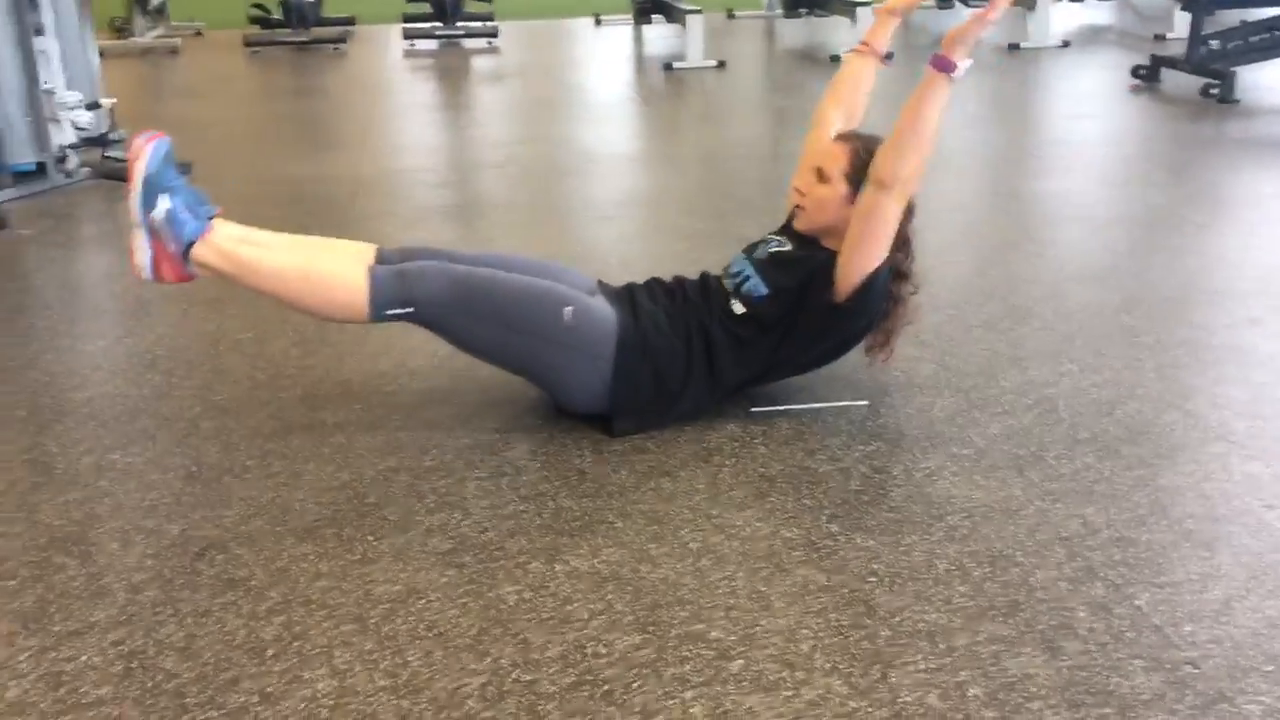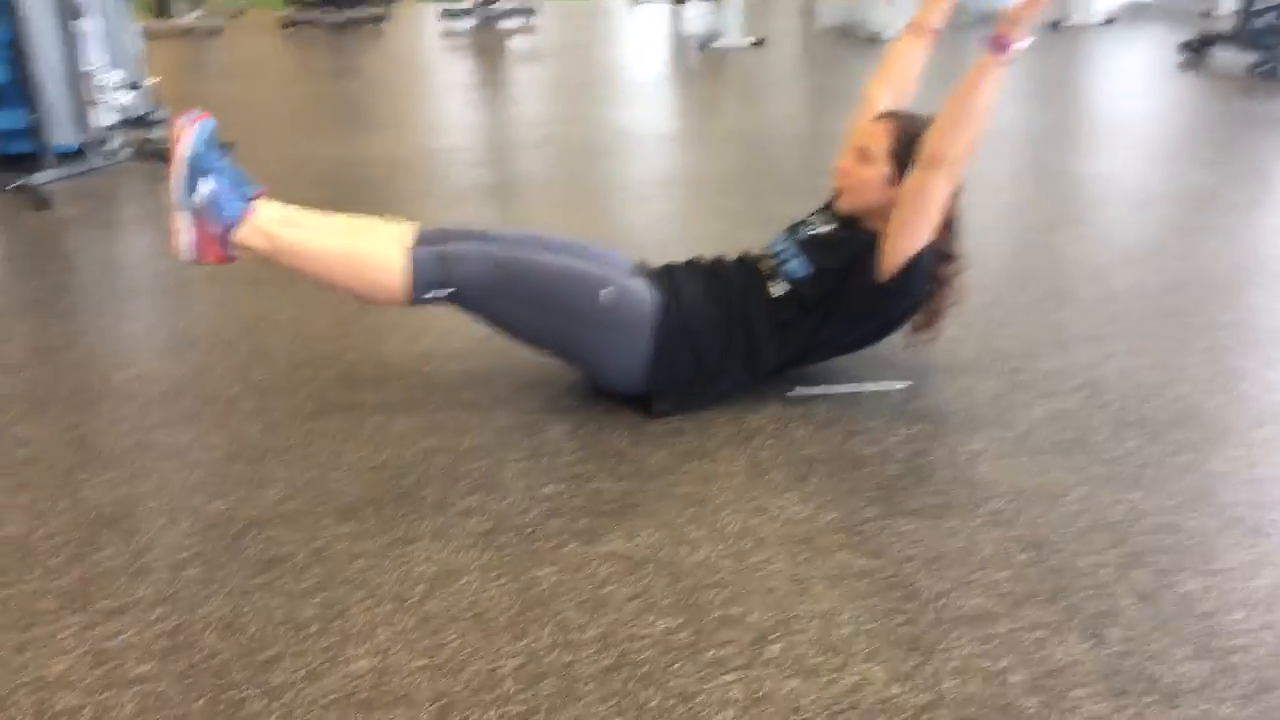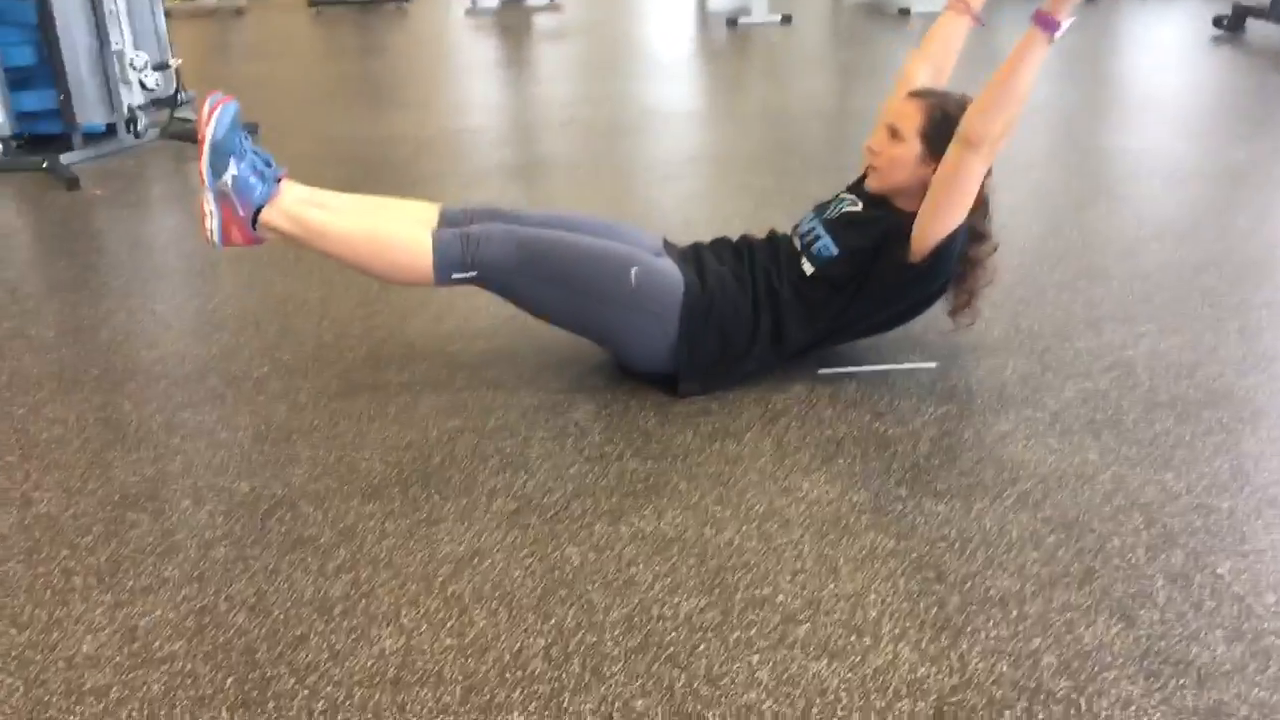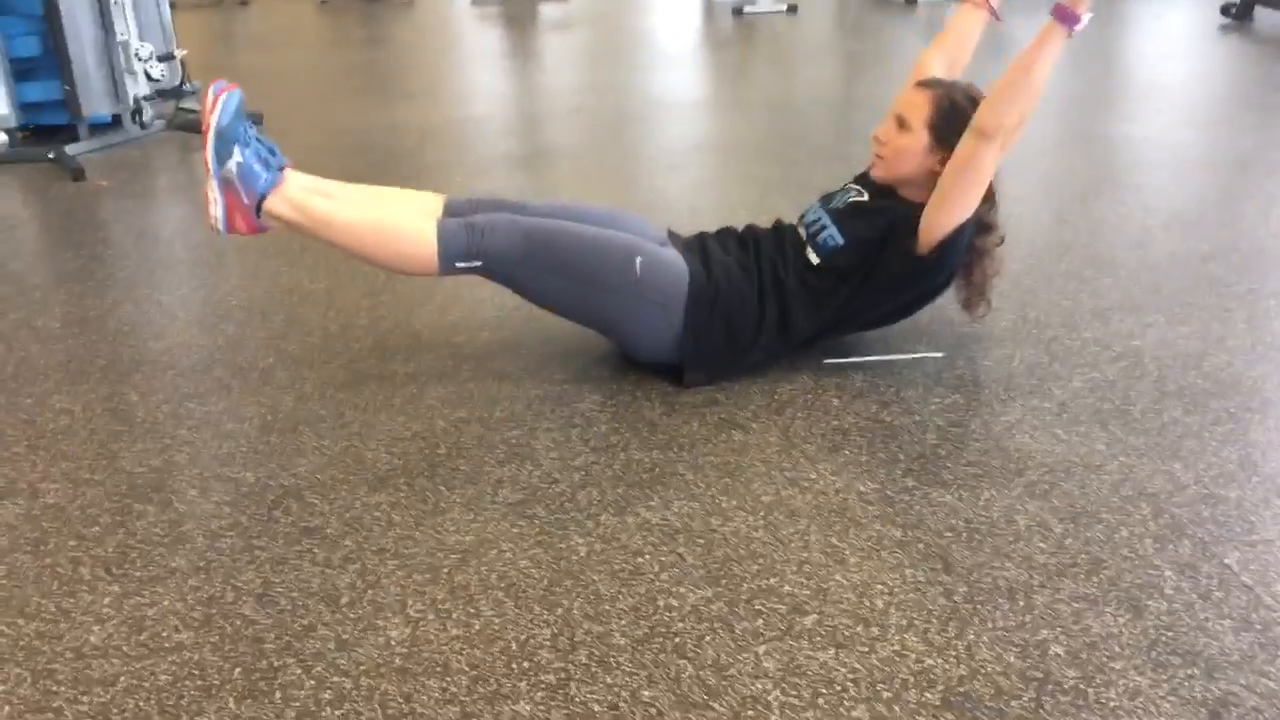
dt=0.1s
person 1, frame 1
left shoulder: (847, 288)
right shoulder: (804, 239)
left elbow: (892, 176)
right elbow: (836, 127)
left hip: (623, 365)
right hip: (613, 315)
left knee: (411, 290)
right knee: (409, 261)
left ankle: (193, 243)
right ankle: (200, 233)
person 1, frame 2
left shoulder: (888, 272)
right shoulder: (846, 221)
left elbow: (940, 159)
right elbow: (881, 111)
left hip: (661, 346)
right hip: (653, 294)
left knee: (451, 271)
right knee: (452, 242)
left ankle: (238, 225)
right ankle: (245, 214)
person 1, frame 3
left shoulder: (918, 252)
right shoulder: (876, 202)
left elbow: (975, 141)
right elbow: (923, 88)
left hip: (689, 325)
right hip: (682, 274)
left knee: (481, 253)
right knee: (477, 220)
left ankle: (262, 206)
right ankle: (268, 198)
person 1, frame 4
left shoulder: (924, 243)
right shoulder: (883, 191)
left elbow: (987, 133)
right elbow: (934, 83)
left hip: (694, 314)
right hip: (687, 262)
left knee: (484, 242)
right knee: (484, 210)
left ankle: (269, 196)
right ankle: (274, 187)
